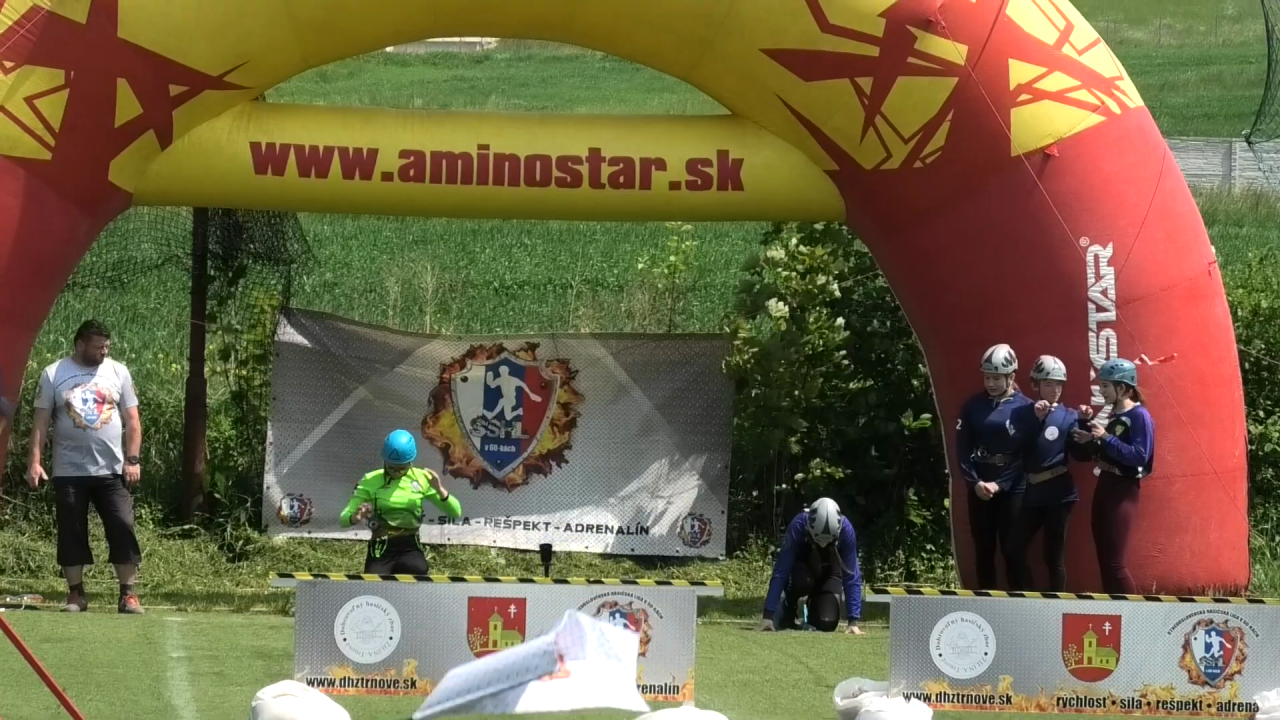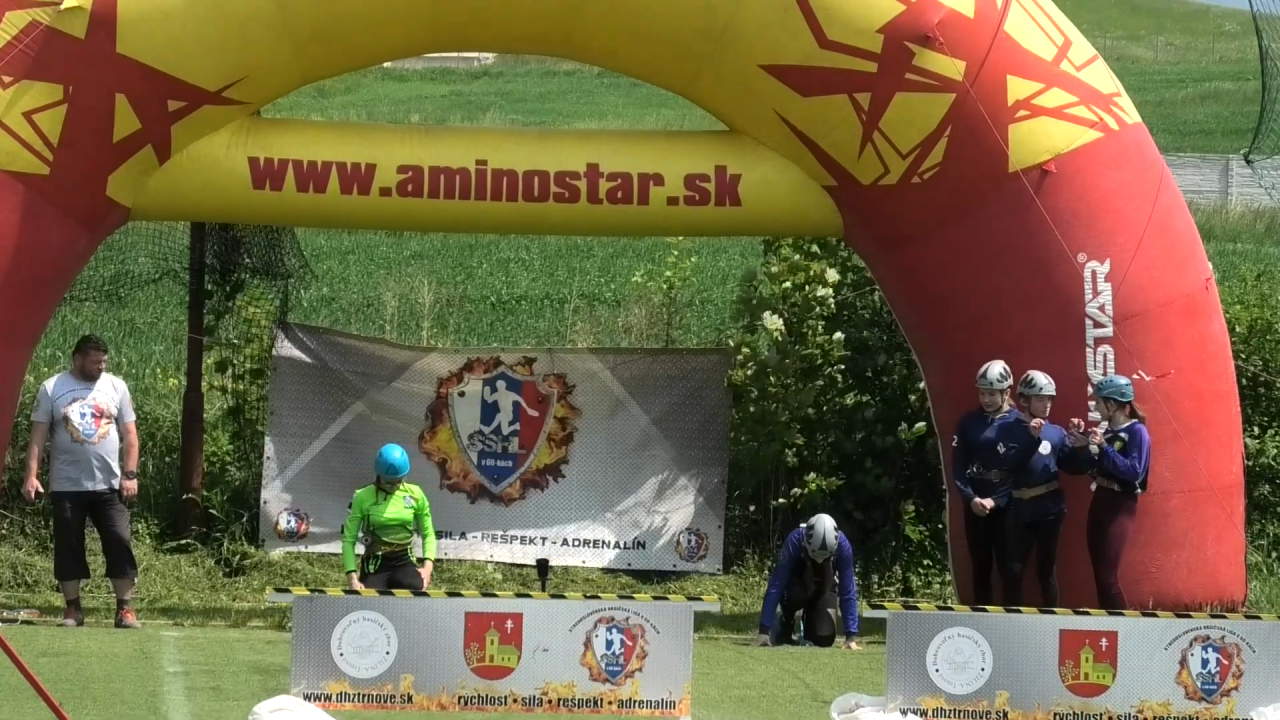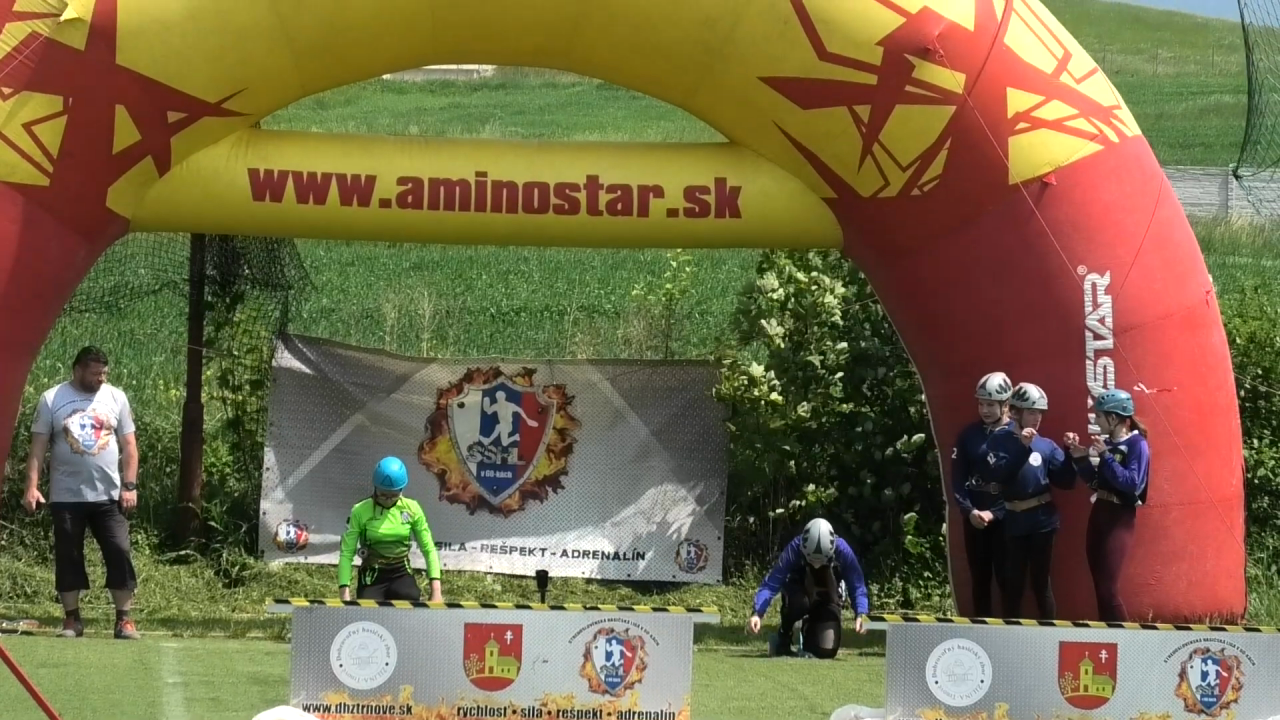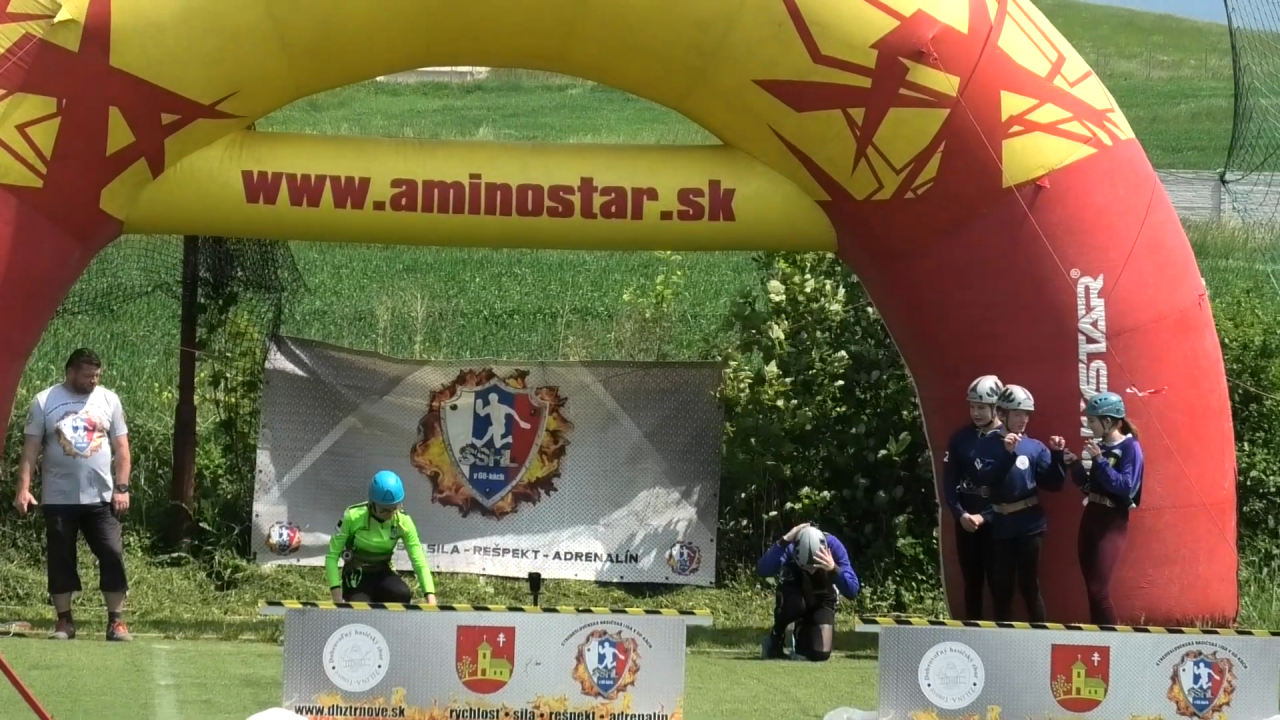
dt=0.3s
person 1, frame 1
left shoulder: (118, 372)
right shoulder: (53, 374)
left elbow: (132, 419)
right elbow: (41, 422)
left wrist: (133, 460)
right wrist: (34, 461)
left hip: (112, 470)
right hip: (69, 471)
left knee: (123, 529)
right knee: (71, 532)
left ankle: (128, 594)
right ankle: (76, 594)
person 1, frame 2
left shoulder: (116, 386)
right shoulder: (51, 388)
left elbow: (129, 434)
right elbow: (38, 435)
left wrist: (130, 474)
right wrist: (31, 475)
left hip: (109, 485)
right hip: (66, 486)
left knee: (119, 544)
right knee: (68, 547)
left ankle: (124, 608)
right ankle: (72, 609)
person 1, frame 3
left shoulder: (116, 397)
right shoulder: (51, 399)
left elbow: (129, 445)
right elbow: (38, 446)
left wrist: (129, 486)
right wrist: (31, 486)
left hip: (109, 495)
right hip: (66, 496)
left knee: (119, 554)
right knee: (68, 557)
left ankle: (124, 619)
right ankle: (72, 619)
person 1, frame 4
left shoulder: (109, 400)
right shoulder: (44, 401)
left elbow: (121, 447)
right elbow: (30, 448)
left wrist: (122, 488)
right wrist: (24, 488)
left hip: (101, 498)
right hip: (59, 499)
left knee: (112, 557)
right knee: (60, 559)
left ankle: (116, 621)
right ankle: (64, 621)
person 2, frame 1
left shoulder: (1025, 407)
right shoulder: (973, 405)
right elbow: (962, 450)
left wrist: (999, 484)
right wrist: (975, 482)
left hip: (1012, 488)
right hip: (978, 486)
left knee: (1013, 550)
right knee: (983, 549)
person 2, frame 2
left shoulder: (1020, 423)
right shoulder: (969, 422)
right elbow: (957, 466)
left wrist: (995, 500)
right wrist: (970, 498)
left hip: (1007, 503)
right hip: (974, 503)
left knee: (1007, 566)
right knee: (979, 565)
person 2, frame 3
right shoulder: (968, 434)
right elbow: (957, 478)
left wrist: (994, 513)
right wrist: (969, 510)
left hip: (1006, 516)
right hip: (973, 514)
left knee: (1006, 578)
right knee: (979, 577)
person 2, frame 4
right shoulder: (961, 438)
right elbow: (949, 481)
left wrist: (984, 516)
right wrist: (960, 514)
right hip: (965, 518)
right knee: (971, 580)
person 3, frame 1
left shoulder: (1069, 416)
right shoulder: (1023, 413)
right wrist: (1036, 420)
left hip: (1059, 493)
right hip: (1032, 492)
left knee: (1054, 555)
person 3, frame 2
left shoulder: (1056, 432)
left elbow: (1076, 467)
right wrist: (1033, 438)
left hip: (1049, 508)
right hip: (1020, 509)
left knee: (1046, 570)
right knee: (1014, 570)
person 3, frame 3
left shoulder: (1047, 445)
right shoulder: (998, 440)
left elbow: (1066, 481)
right elbow: (997, 474)
right wrist: (1023, 447)
left hip: (1042, 520)
right hip: (1014, 522)
left knee: (1041, 583)
right knee: (1012, 583)
person 3, frame 4
left shoulder: (1035, 447)
left elbow: (1054, 484)
left wrist: (1058, 455)
right wrist: (1008, 453)
left hip: (1030, 523)
right hip: (1000, 524)
left knee: (1029, 585)
right knee: (1001, 586)
person 4, frame 1
left shoulder: (1139, 415)
right shoulder: (1114, 414)
left elbow: (1141, 456)
left wrist: (1105, 438)
right wrist: (1090, 439)
left hip: (1123, 490)
right hip: (1105, 486)
left knee: (1114, 561)
right knee: (1103, 558)
person 4, frame 2
left shoulder: (1137, 431)
right shoulder: (1109, 430)
left elbow: (1134, 472)
left wrist: (1104, 447)
right wrist: (1083, 445)
left hip: (1121, 506)
right hip: (1100, 501)
left knee: (1108, 575)
right knee: (1099, 573)
person 4, frame 3
left shoulder: (1137, 444)
right shoulder: (1108, 442)
left elbow: (1132, 483)
left wrist: (1105, 456)
right wrist: (1081, 458)
left hip: (1120, 518)
right hip: (1099, 514)
left knee: (1107, 588)
right knee: (1099, 585)
person 4, frame 4
left shoulder: (1130, 447)
right shoulder: (1100, 446)
left elbow: (1126, 487)
left wrist: (1100, 460)
right wrist: (1076, 465)
left hip: (1113, 521)
right hip: (1091, 516)
left knee: (1098, 589)
right knee: (1092, 588)
